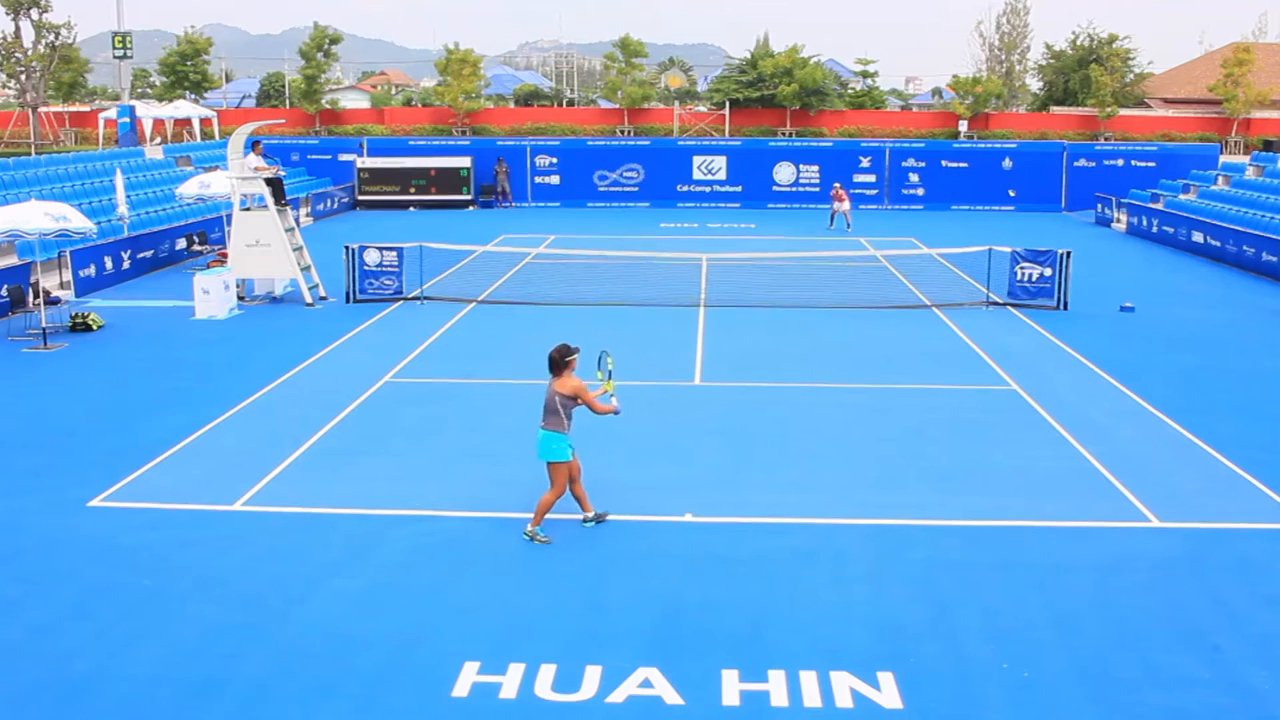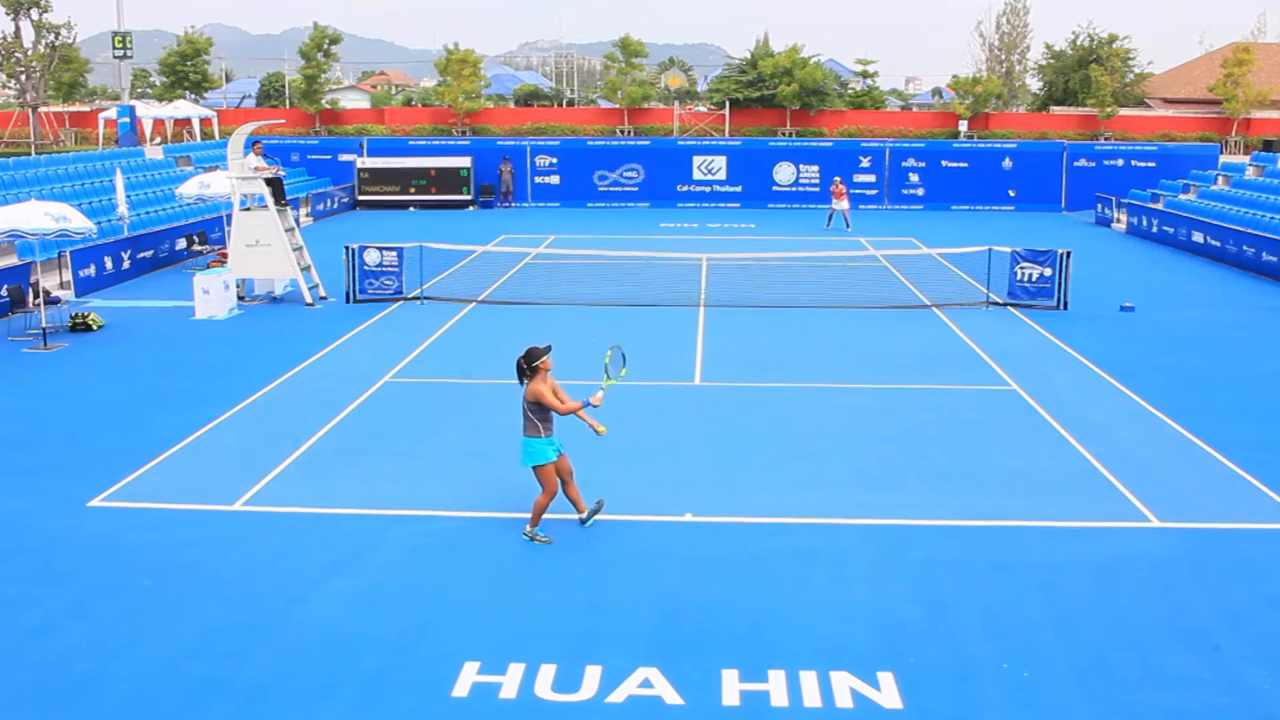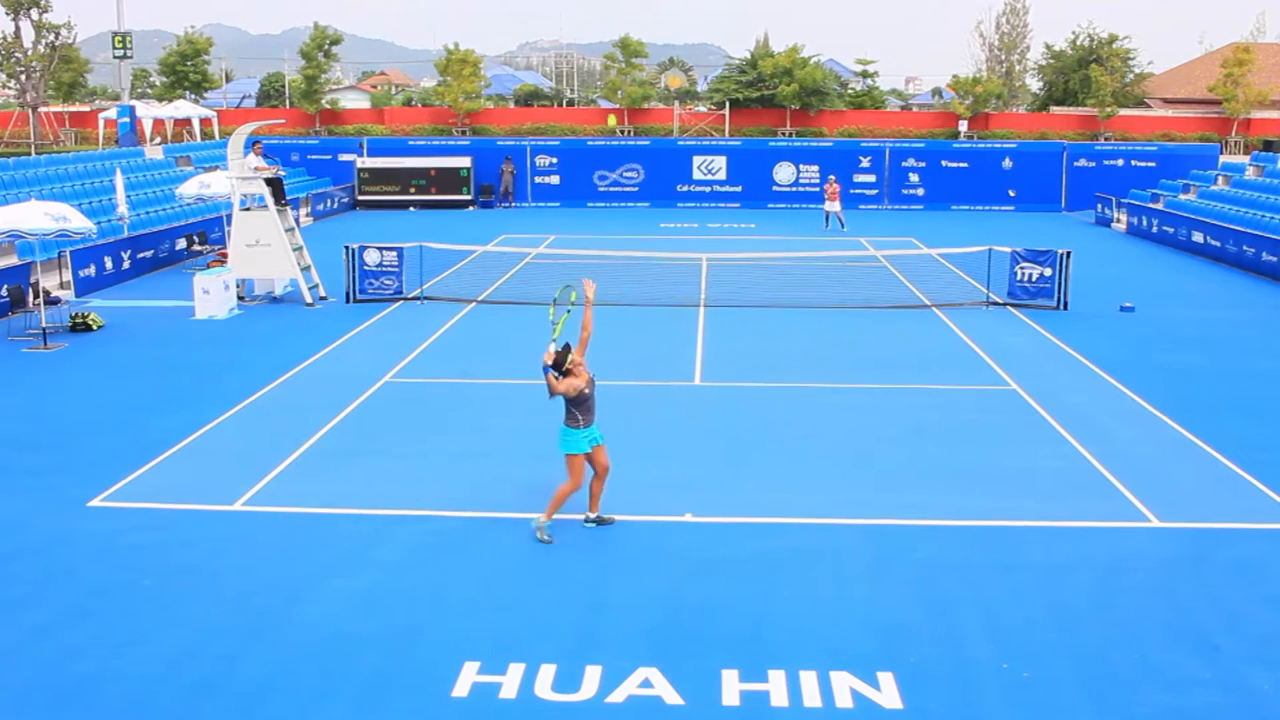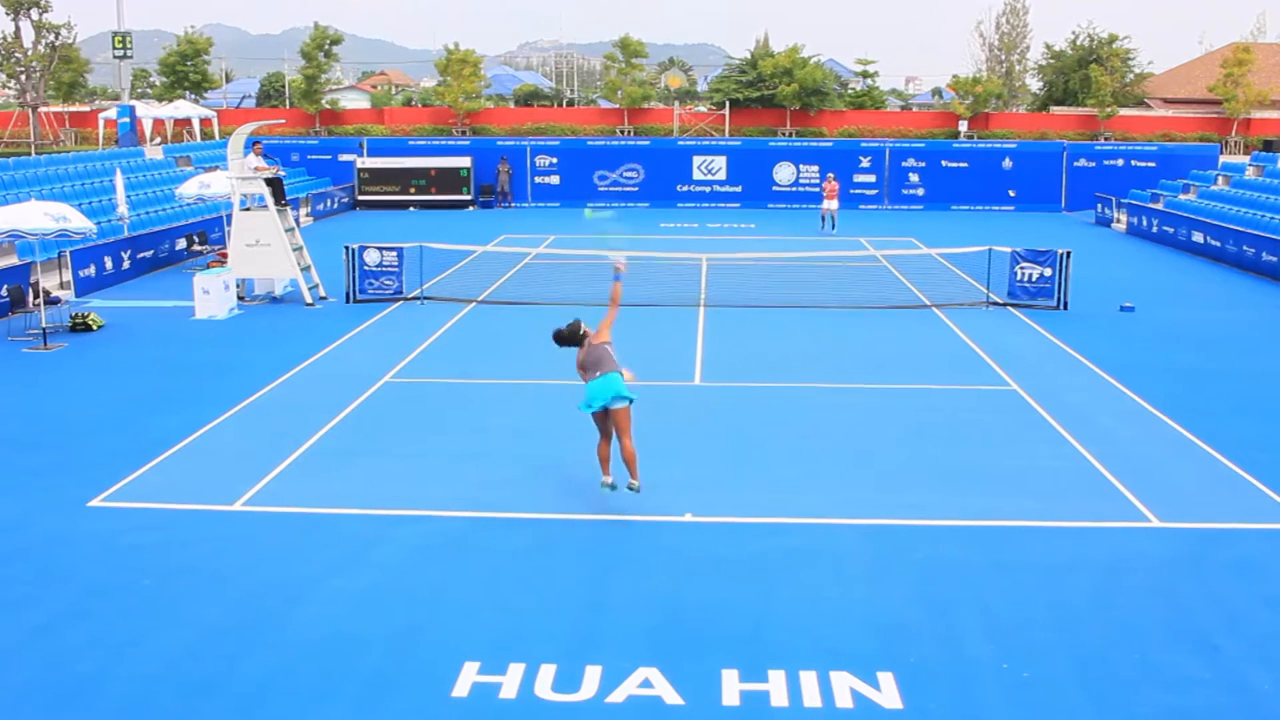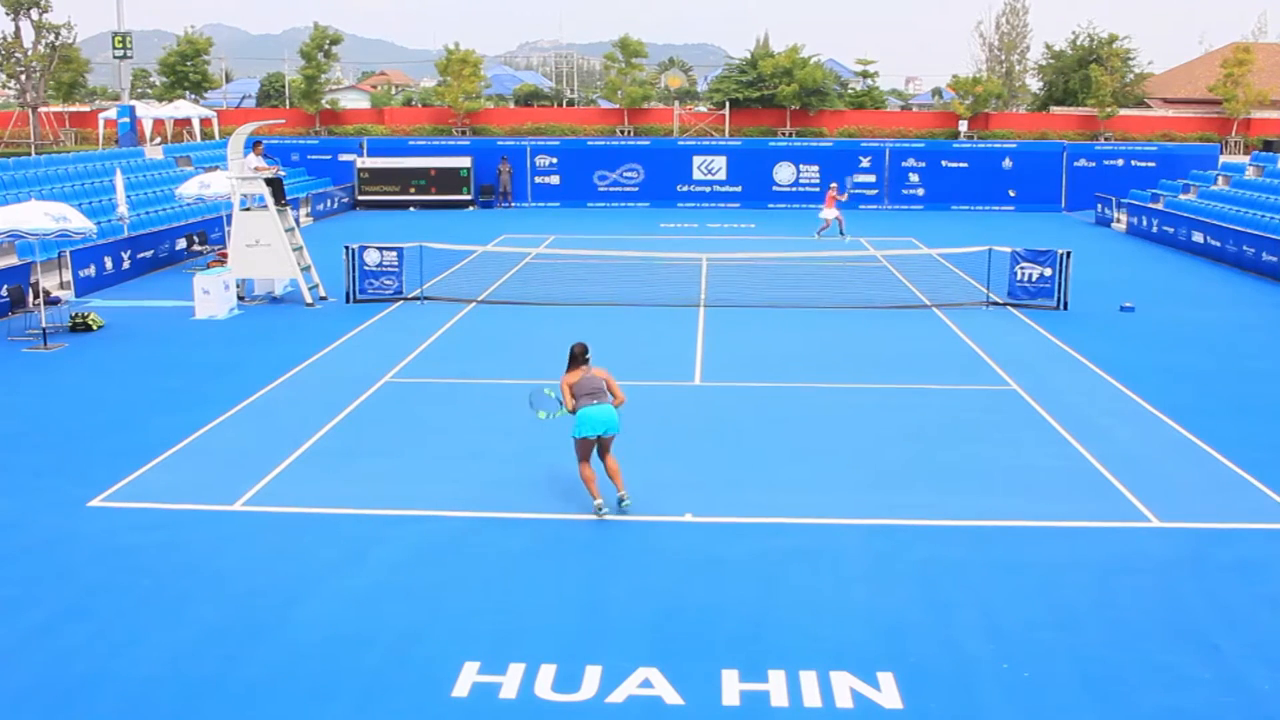
dt=0.7s
person 1, frame 1
left shoulder: (557, 380)
right shoulder: (573, 383)
right elbow: (596, 408)
left wrist: (600, 391)
right wrist: (614, 409)
left hip: (558, 438)
right hip: (555, 439)
left knee: (575, 476)
right knee: (558, 489)
left ankle: (589, 514)
right ankle: (532, 528)
person 1, frame 2
left shoulder: (548, 381)
right shoulder: (537, 388)
left elbow: (568, 403)
right elbow: (562, 410)
left wrist: (592, 423)
right wrist: (589, 402)
left hip: (548, 440)
right hip: (537, 444)
left knee: (567, 476)
right knee: (550, 490)
left ankle: (584, 514)
right ankle: (531, 529)
person 1, frame 3
left shoulder: (580, 364)
right shoulder: (568, 383)
left elbow: (585, 332)
right elbow: (554, 389)
left wrist: (588, 302)
right wrist: (547, 367)
left hip: (589, 430)
right hip: (575, 434)
left knee: (603, 468)
right knee: (575, 482)
left ankle: (592, 515)
right ankle: (543, 521)
person 1, frame 4
left shoulder: (580, 358)
right shoulder: (598, 338)
right elbow: (614, 304)
right wrist: (618, 277)
left hip: (594, 393)
right hip: (612, 388)
left knee: (605, 438)
right knee: (625, 439)
left ankle: (606, 478)
right ankle: (633, 481)
person 1, frame 5
left shoulder: (567, 379)
right shoulder: (602, 372)
left elbow: (569, 408)
right elbow: (621, 399)
left hip: (585, 418)
right hip: (608, 415)
left knee: (584, 463)
right knee: (605, 456)
left ankle: (598, 502)
right ankle: (622, 494)
